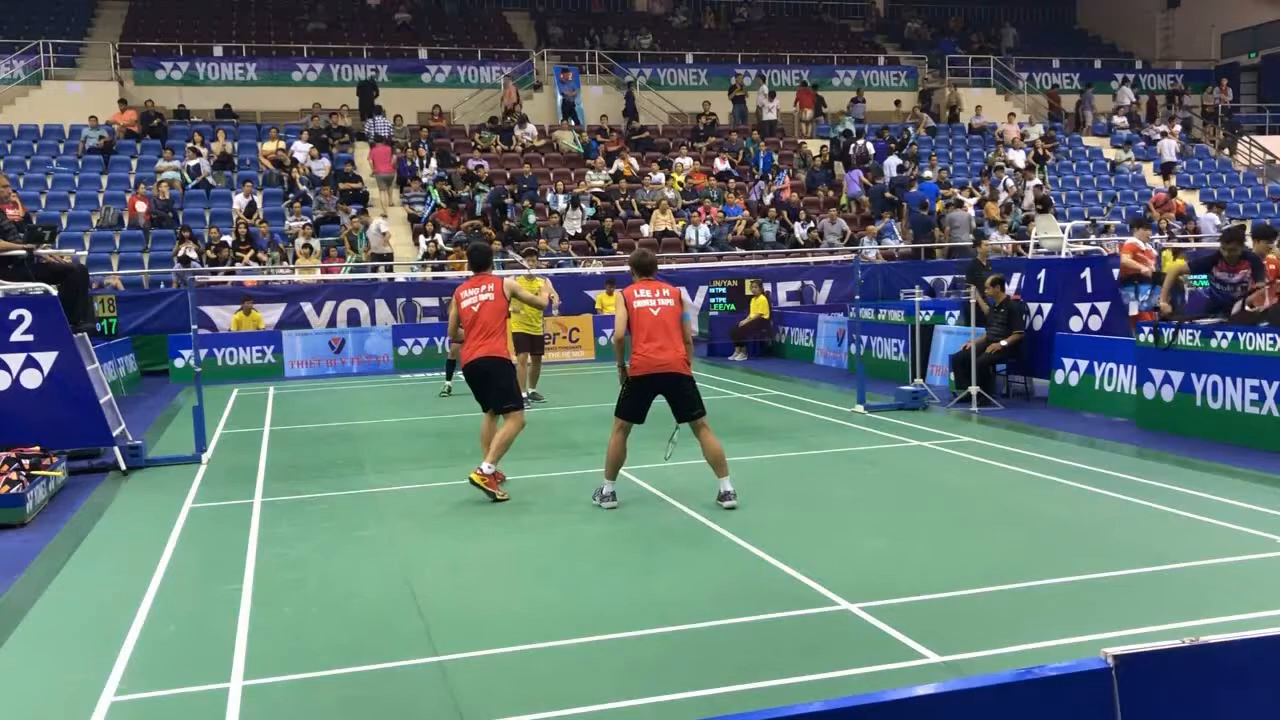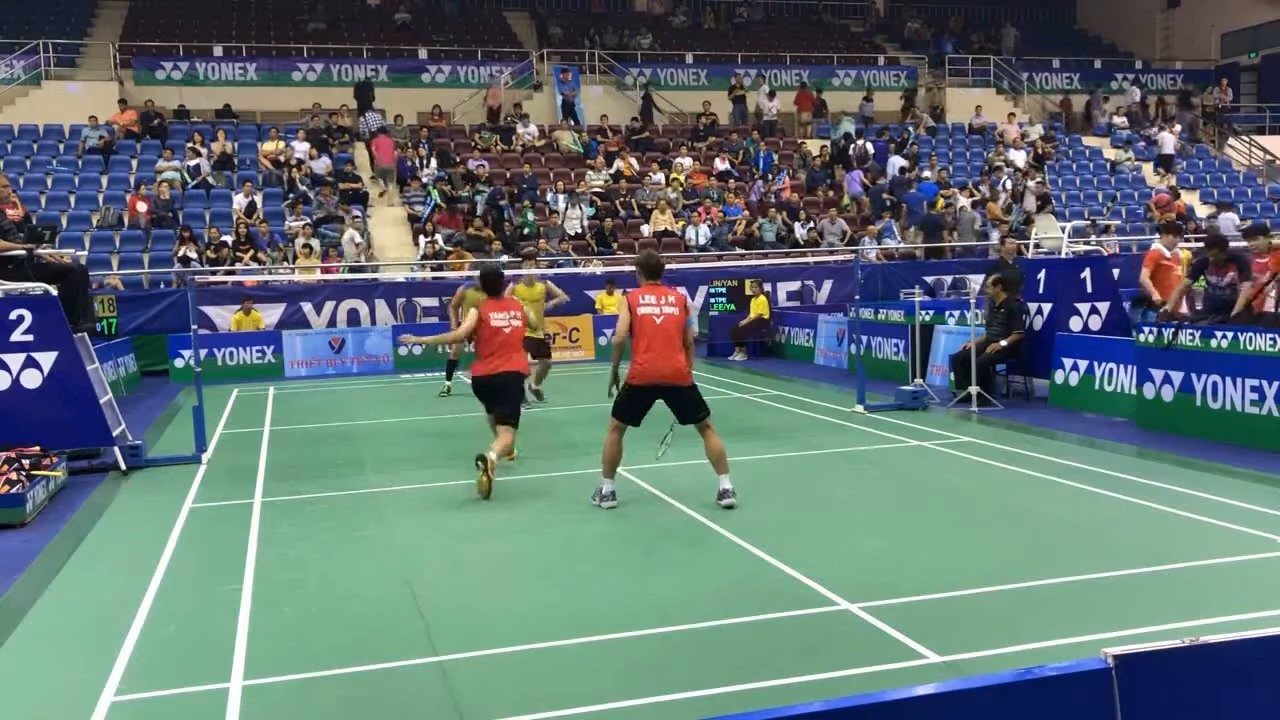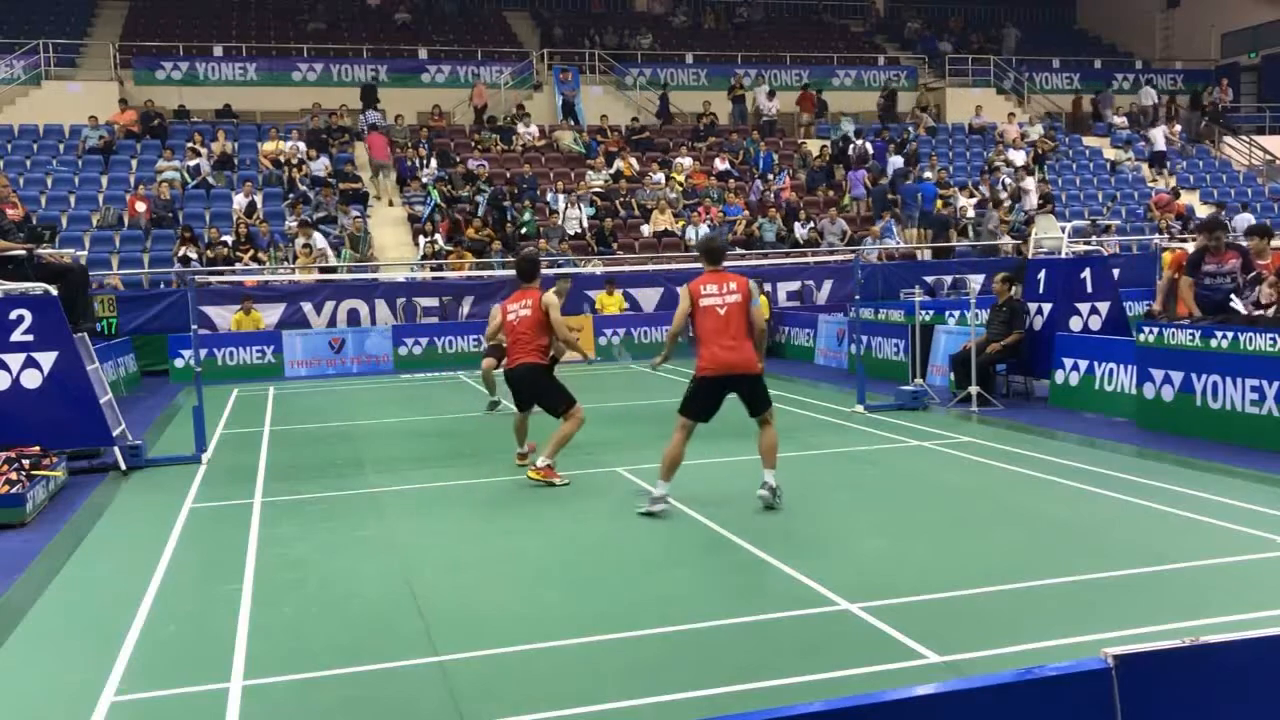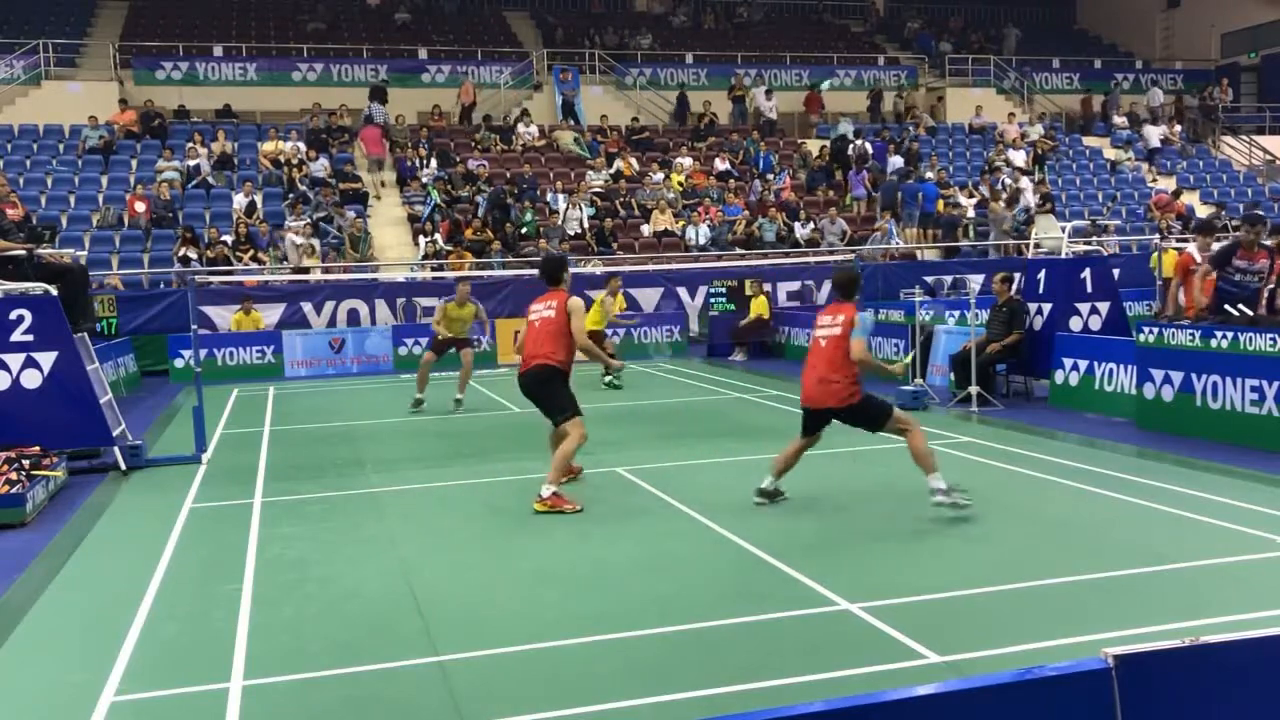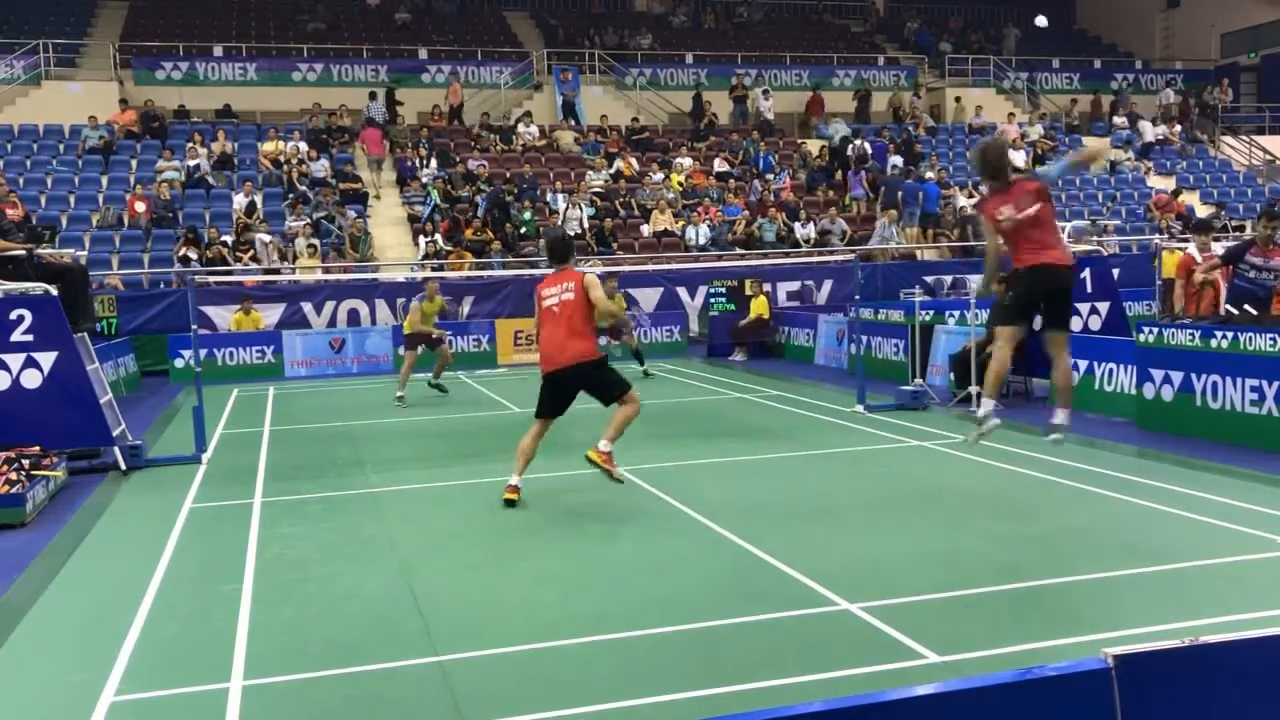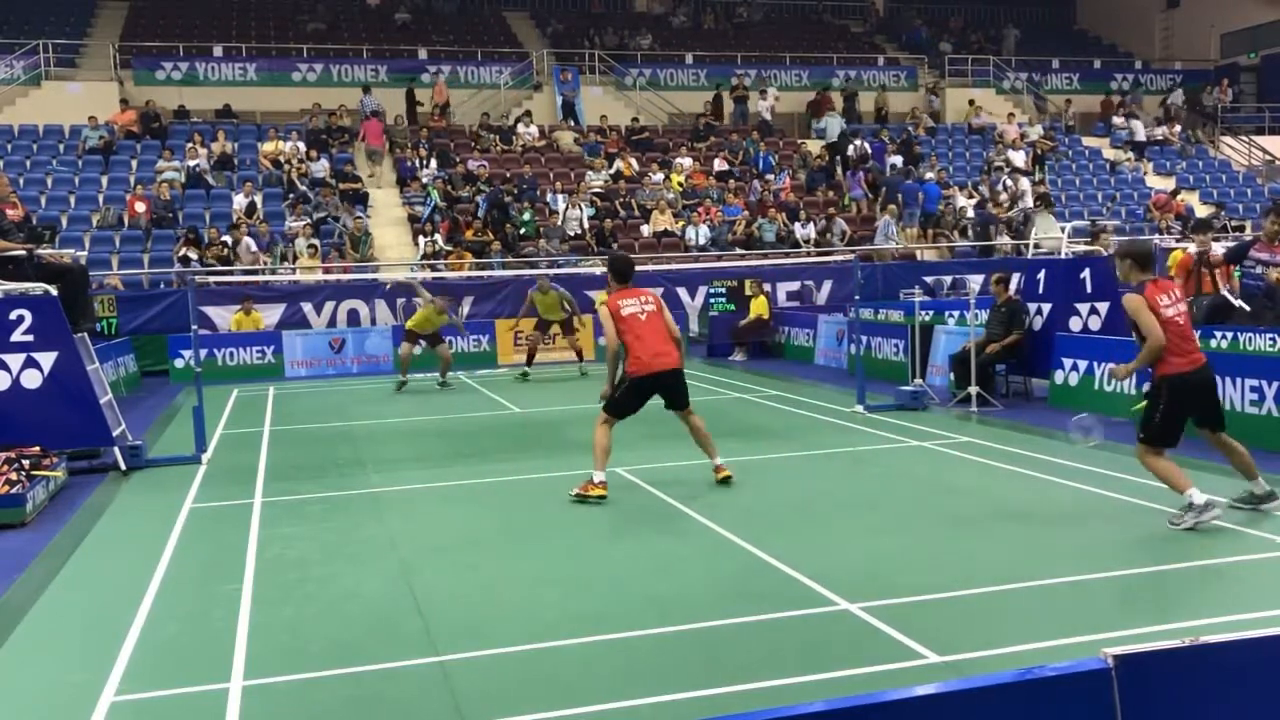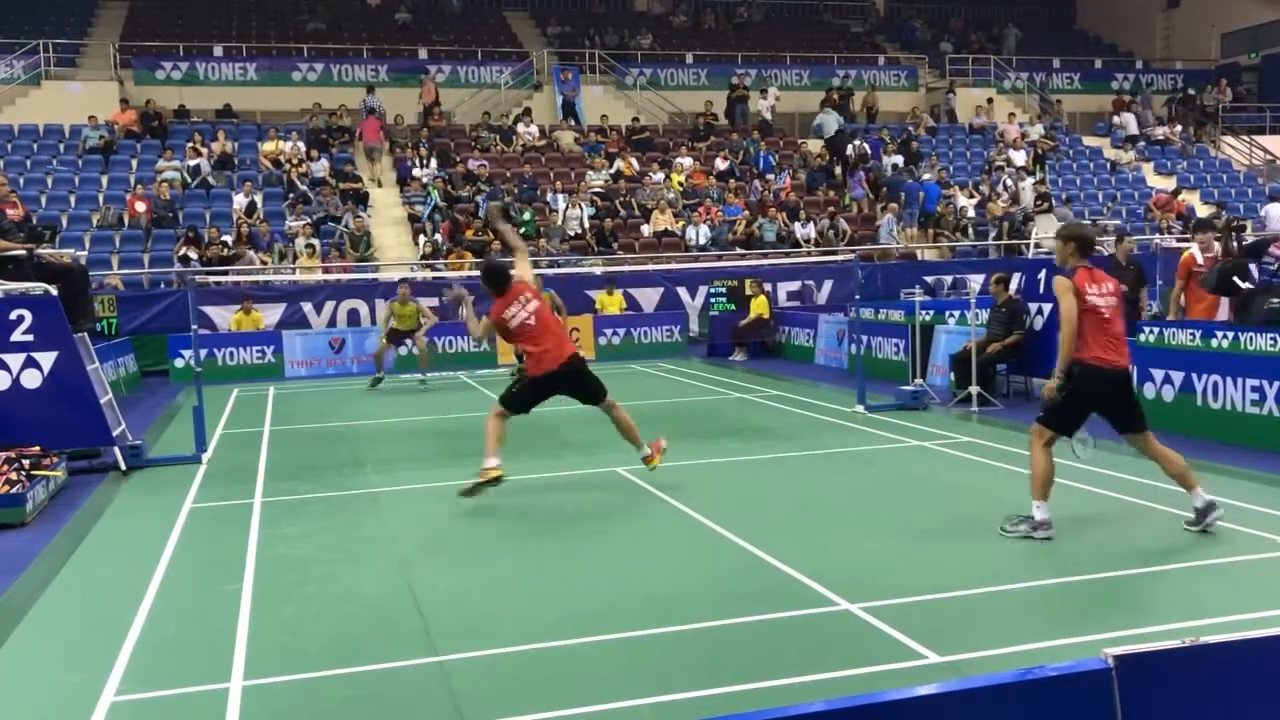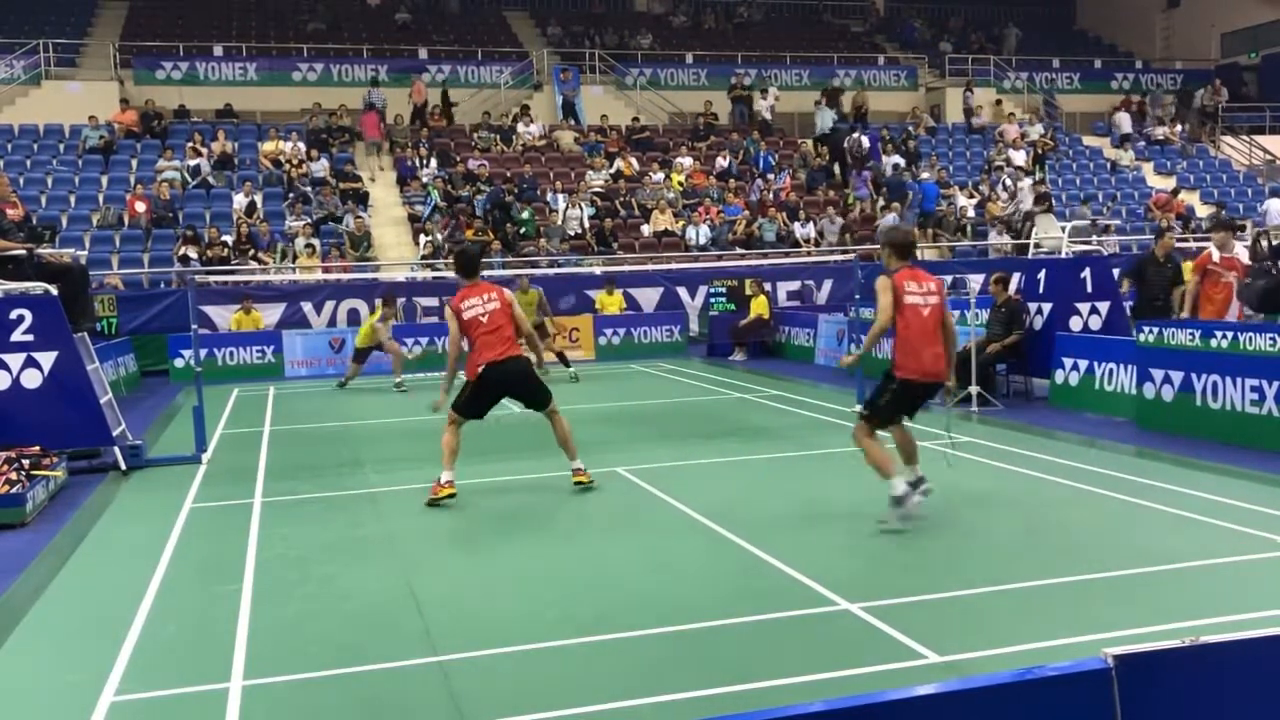
dt=0.5s
person 1, frame 1
left shoulder: (626, 294)
right shoulder: (675, 293)
left elbow: (620, 335)
right elbow: (688, 339)
left wrist: (621, 365)
right wrist: (686, 370)
left hip: (642, 369)
right hip: (677, 368)
left knee: (620, 428)
right knee: (702, 428)
left ankle: (608, 491)
right ankle: (726, 490)
person 1, frame 2
left shoulder: (630, 299)
right shoulder: (680, 299)
left elbow: (620, 340)
right elbow: (689, 345)
left wrist: (614, 374)
right wrist: (684, 376)
left hip: (641, 376)
right hip: (679, 375)
left knee: (615, 428)
right knee: (707, 428)
left ankle: (607, 490)
right ankle: (726, 488)
person 1, frame 3
left shoulder: (691, 288)
right shoulder: (745, 284)
left elbow: (676, 328)
right elbow: (760, 327)
left wrist: (663, 356)
right wrist: (759, 358)
left hip: (709, 369)
right hip: (746, 366)
left knee: (682, 431)
right knee: (766, 422)
left ankle: (659, 494)
right ankle: (769, 483)
person 1, frame 4
left shoulder: (822, 316)
right shoulder: (857, 316)
right elbow: (857, 355)
right wrist: (887, 368)
left hip: (811, 397)
right hip: (841, 396)
left knee: (806, 440)
right knee: (911, 428)
left ankle: (768, 486)
right ankle: (940, 489)
person 1, frame 5
left shoulder: (986, 208)
right shoulder: (1035, 182)
left elbow: (994, 256)
right elbow: (1078, 159)
left wrist: (986, 283)
left hip: (1027, 273)
right hip: (1057, 270)
left knee: (1004, 343)
right knee: (1058, 350)
left ankle: (987, 411)
right ankle: (1060, 420)
person 1, frame 6
left shoulder: (1133, 296)
right shoulder: (1170, 287)
left elbow: (1157, 341)
left wrist: (1131, 368)
left hip: (1173, 379)
right hip: (1201, 372)
left knee: (1148, 452)
right knee: (1219, 438)
left ankle: (1199, 502)
right ankle: (1261, 490)
person 1, frame 7
left shoulder: (1064, 280)
right shoulder: (1110, 281)
left elbow: (1068, 327)
left wrist: (1056, 376)
left hip: (1091, 372)
right hip: (1119, 370)
left knee: (1040, 438)
right knee: (1146, 444)
left ankle: (1040, 518)
right ankle: (1203, 504)
person 1, frame 8
left shoulder: (888, 280)
right shoulder: (934, 282)
left elbow: (883, 323)
right elbow: (950, 331)
left wrist: (857, 355)
right wrist: (948, 375)
left hip: (908, 372)
right hip: (936, 371)
left knee: (863, 434)
right knee: (893, 422)
left ankle: (901, 490)
right ankle: (913, 480)
person 2, frame 1
left shoulder: (459, 292)
right shoulder: (504, 283)
left elbow: (452, 335)
right elbow: (541, 303)
right wrist: (545, 290)
left hip: (469, 362)
right hip: (494, 359)
left knee: (491, 413)
right knee: (515, 419)
left ankle: (488, 470)
right ankle: (485, 471)
person 2, frame 2
left shoulder: (477, 311)
right shoulder: (518, 307)
left elbow: (458, 336)
right elbow: (534, 324)
left wrist: (419, 340)
left hip: (482, 377)
right hip: (512, 376)
left knee: (493, 408)
right knee: (506, 434)
left ankle: (503, 448)
right ankle: (491, 457)
person 2, frame 3
left shoulder: (506, 304)
right shoulder: (547, 298)
left elbow: (490, 336)
right elbow: (563, 335)
right wrist: (584, 353)
left hip: (513, 372)
right hip: (536, 368)
left knee: (524, 410)
right knee: (576, 416)
left ankle: (522, 452)
right ankle: (542, 465)
person 2, frame 4
left shoulder: (533, 306)
right shoulder: (573, 302)
left elbow: (520, 348)
right elbow: (581, 343)
right wrist: (609, 363)
left hip: (527, 375)
right hip: (548, 373)
left knee: (562, 421)
right knee: (577, 433)
left ankle: (562, 468)
right ankle: (548, 495)
person 2, frame 5
left shoulder: (540, 289)
right shoulder: (586, 279)
right elbow: (606, 309)
left hip: (552, 366)
right hip: (586, 361)
left knee: (539, 426)
right knee: (631, 403)
left ankle: (513, 484)
right ankle: (602, 450)
person 2, frame 6
left shoulder: (607, 306)
right shoulder: (653, 297)
left elbow: (613, 345)
right elbow: (676, 335)
left wrist: (609, 383)
left hip: (640, 371)
right hip: (671, 366)
left knee: (604, 422)
right knee: (688, 414)
left ankle: (597, 482)
right ankle: (718, 465)
person 2, frame 7
left shoulder: (494, 315)
right shoulder: (524, 285)
left elbow: (477, 335)
right elbow: (521, 250)
left wrist: (465, 303)
right wrist: (500, 223)
left hip: (539, 372)
right hip: (569, 362)
left knee: (496, 416)
right knee: (611, 406)
left ankle: (491, 469)
right ankle: (647, 454)
person 2, frame 8
left shoulder: (454, 304)
right shoulder: (503, 293)
left elbow: (454, 349)
right elbow: (526, 330)
left wrist: (445, 389)
right wrist: (541, 356)
left hip: (484, 372)
right hip: (515, 364)
left knee: (453, 424)
right knee: (553, 413)
left ankle: (446, 482)
right ankle: (578, 470)
